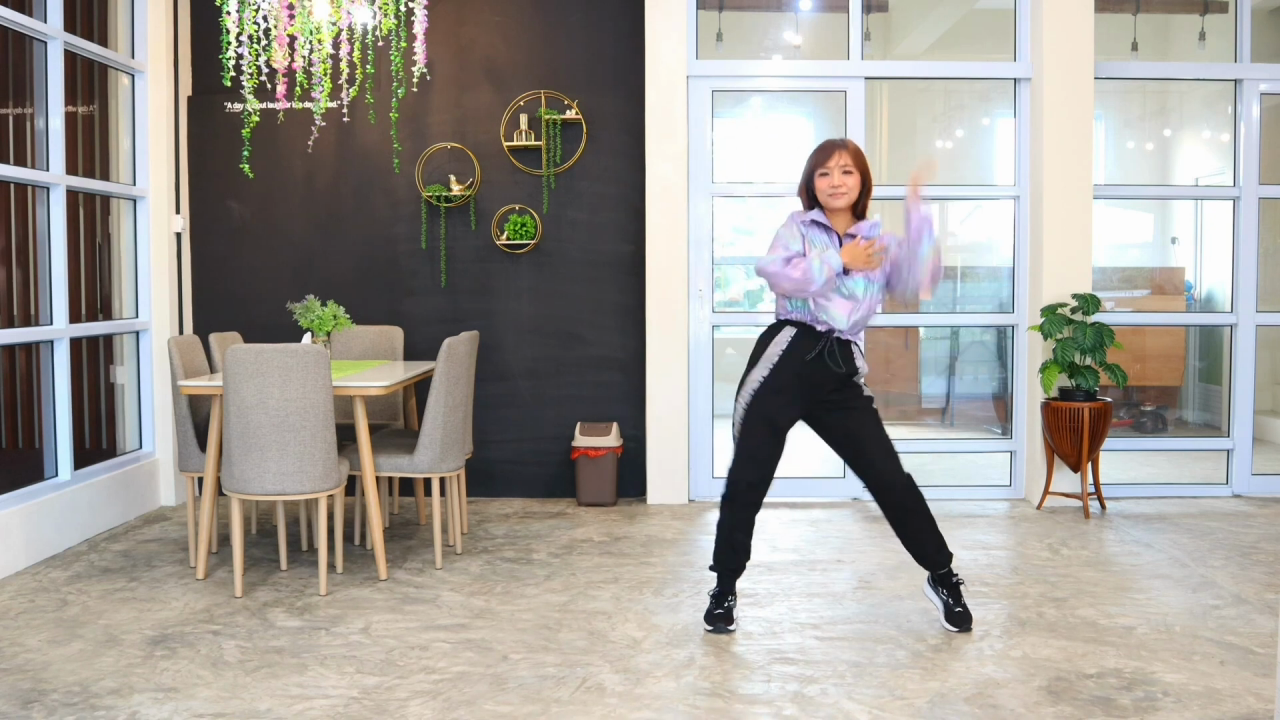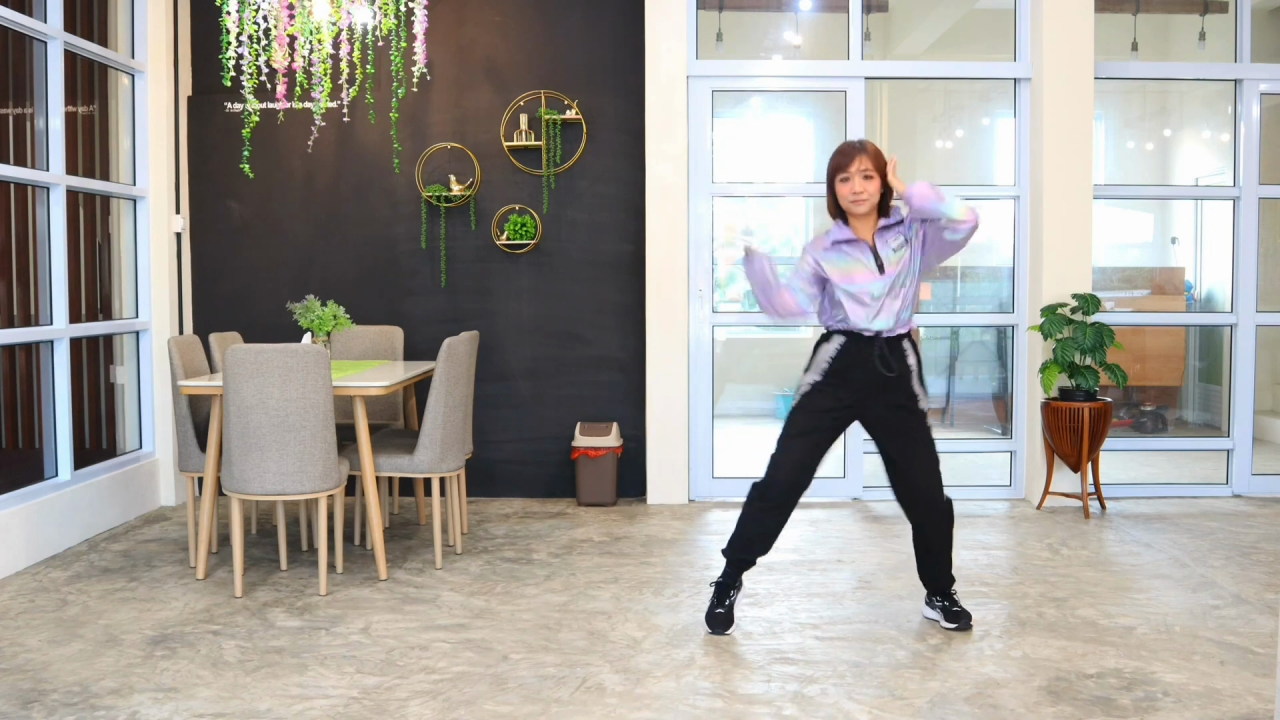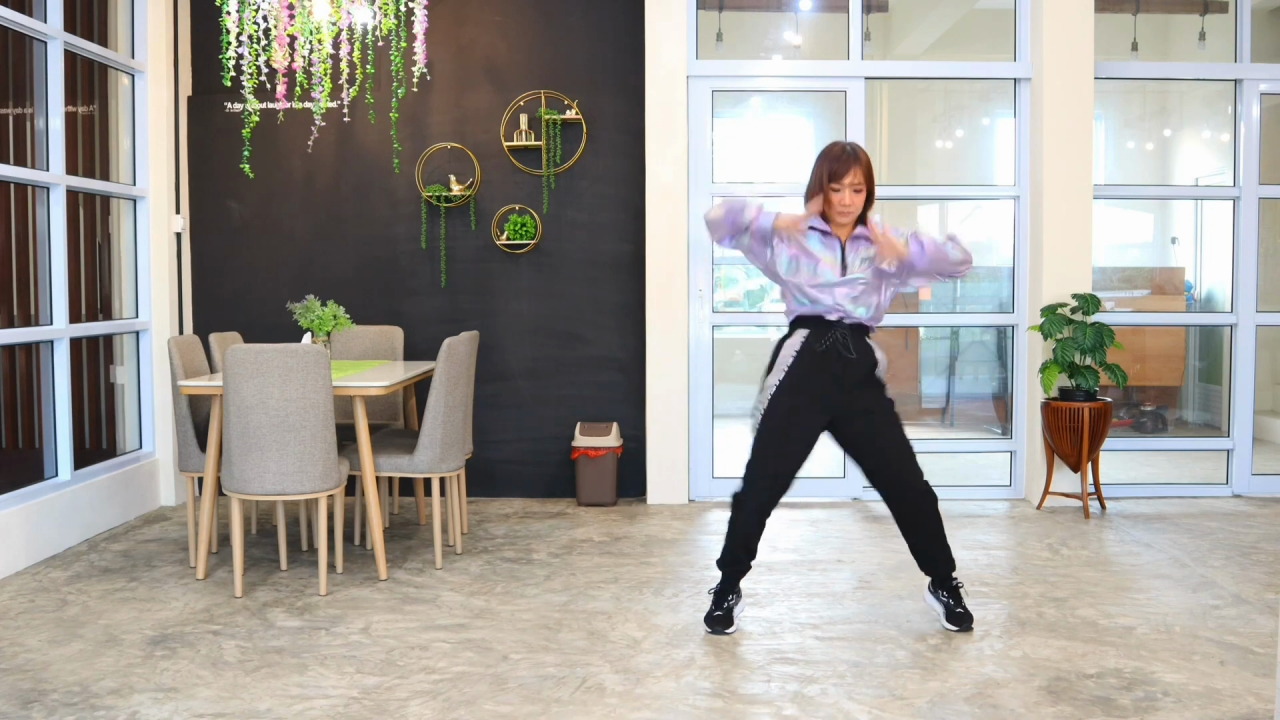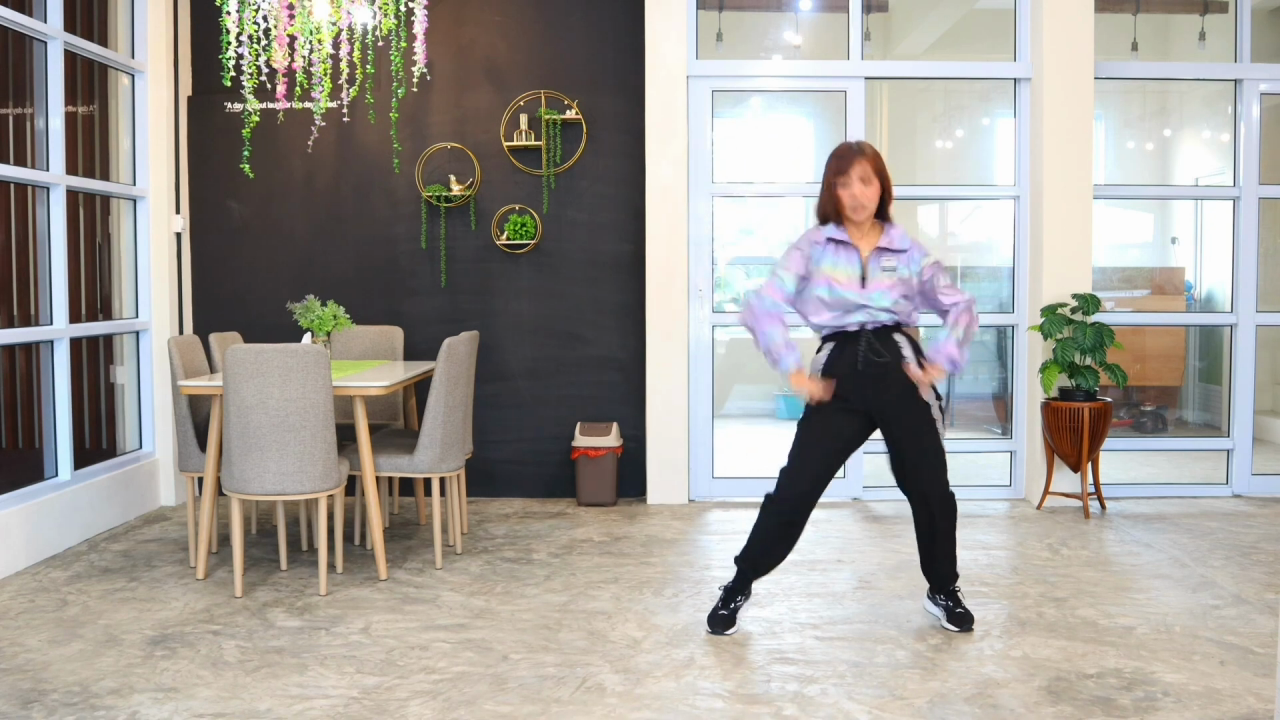
dt=0.4s
person 1, frame 1
left shoulder: (879, 244)
right shoulder: (798, 227)
left elbow: (920, 282)
right elbow: (780, 275)
left wrist: (916, 213)
right wrist: (840, 262)
left hip: (840, 371)
right hip: (786, 360)
left knee: (890, 479)
right knee: (747, 478)
left ankle: (942, 577)
right ankle: (724, 588)
person 1, frame 2
left shoulder: (915, 234)
right shoulder: (822, 248)
left elbow: (965, 221)
right elbow: (786, 305)
left wrist: (906, 190)
right wrist: (753, 258)
left hip: (895, 370)
right hip: (837, 368)
left knee: (925, 491)
right knee: (782, 479)
left ankle: (940, 593)
right ankle: (729, 580)
person 1, frame 3
left shoulder: (884, 245)
right shoulder: (790, 239)
left elbow: (957, 260)
right elbow: (721, 220)
left wrist: (906, 252)
right wrist: (777, 222)
left hip: (858, 367)
right hip: (804, 364)
left knee: (907, 483)
right knee: (762, 485)
left ankle: (944, 584)
right ankle: (727, 588)
person 1, frame 4
left shoulder: (907, 250)
right shoulder: (812, 247)
left elbow: (958, 305)
right elbow: (761, 310)
left wrist: (940, 361)
right wrist: (794, 369)
left hip: (897, 372)
right hip: (840, 374)
left knee: (931, 491)
right knee: (794, 491)
left ankle: (943, 590)
right ankle: (738, 587)
